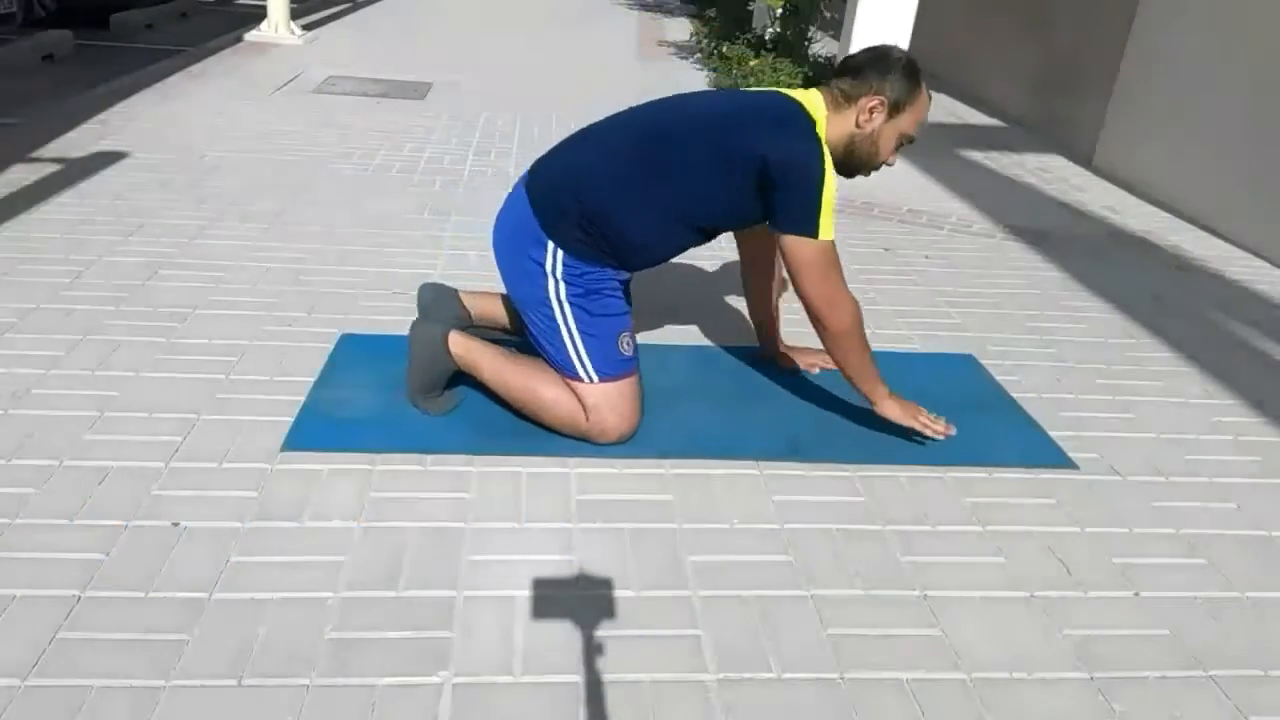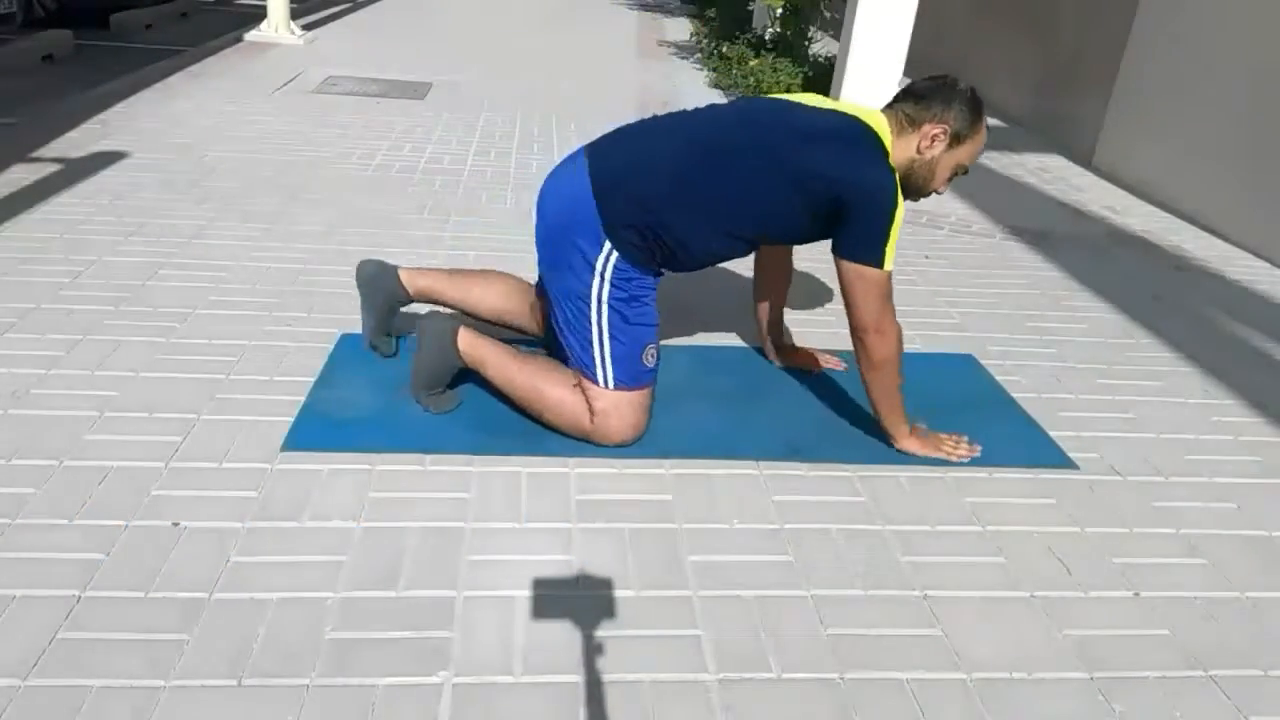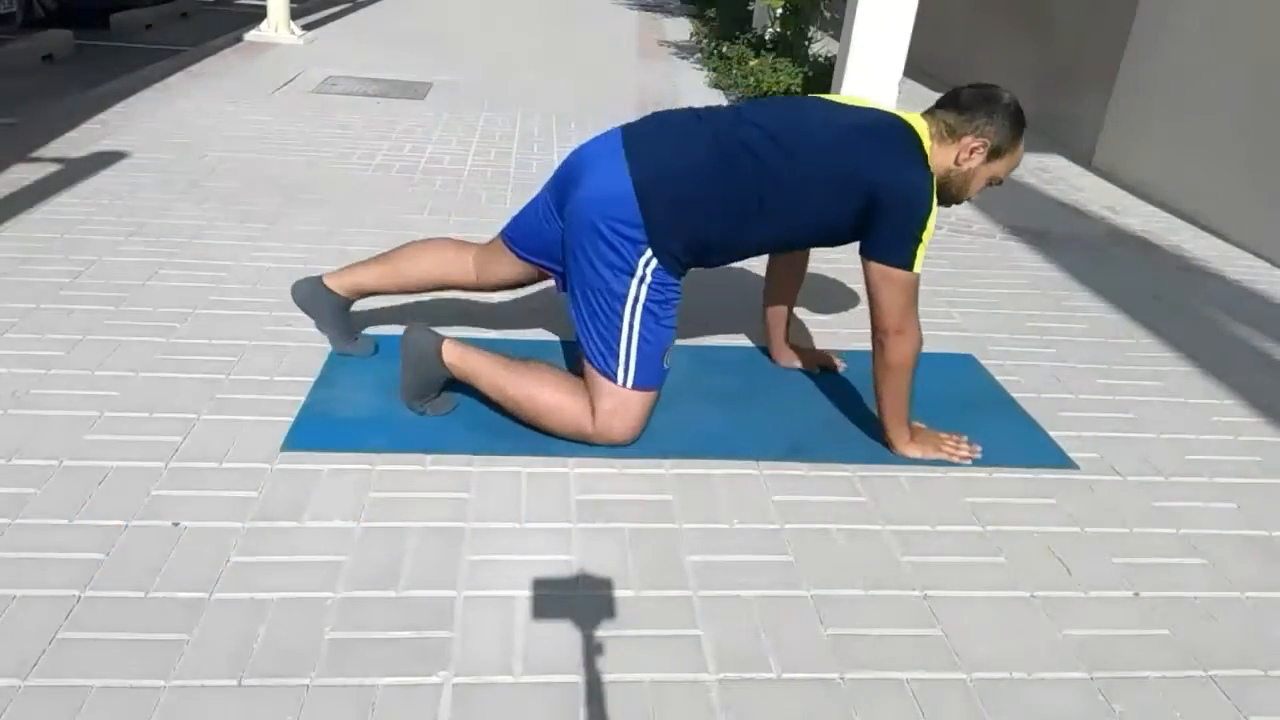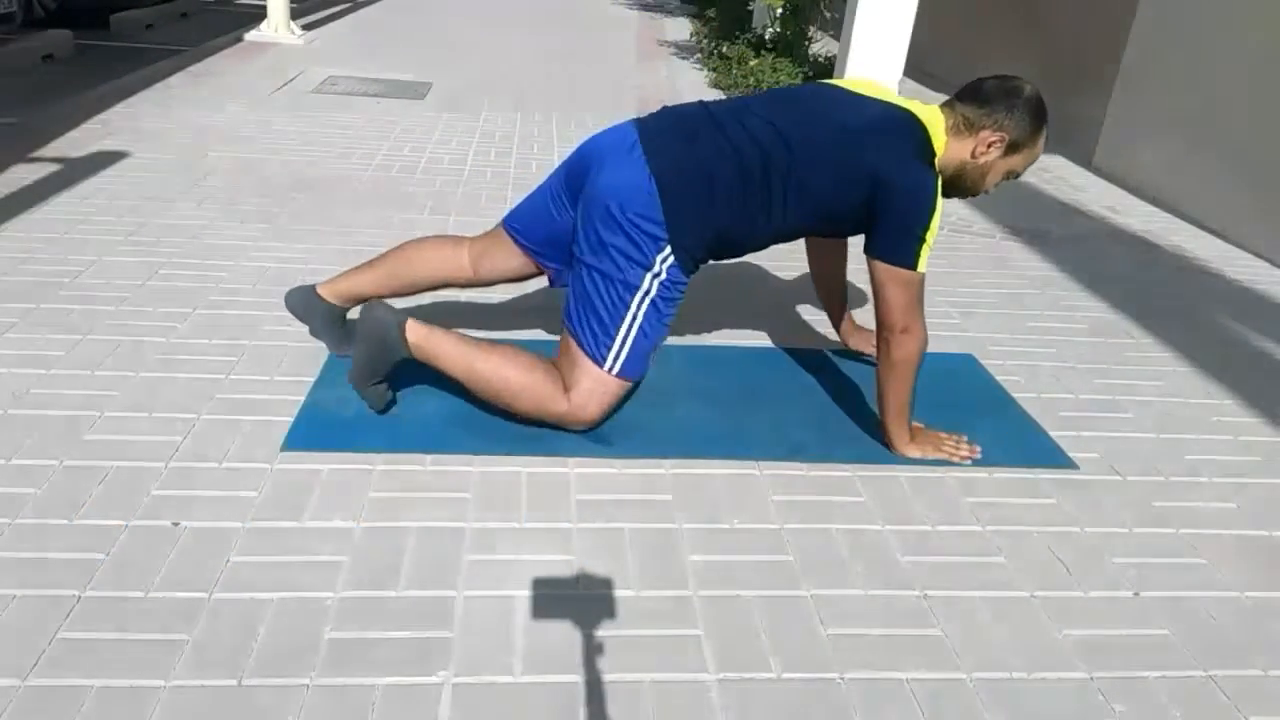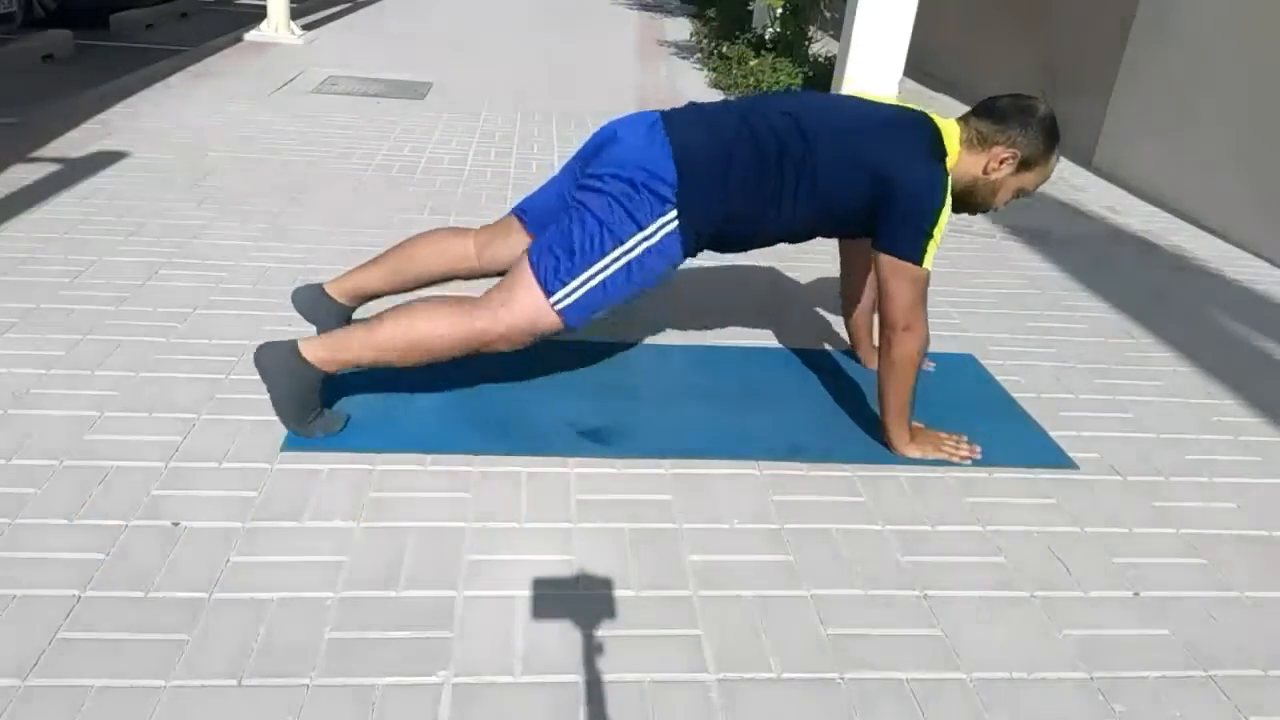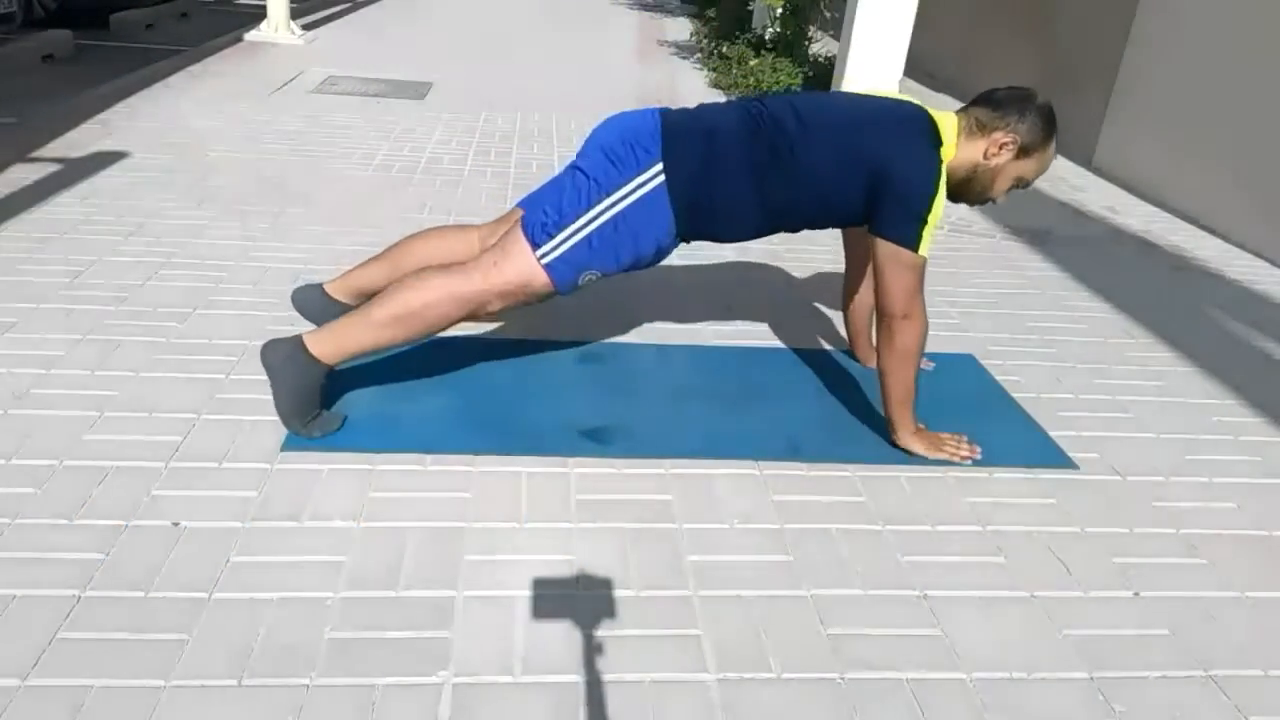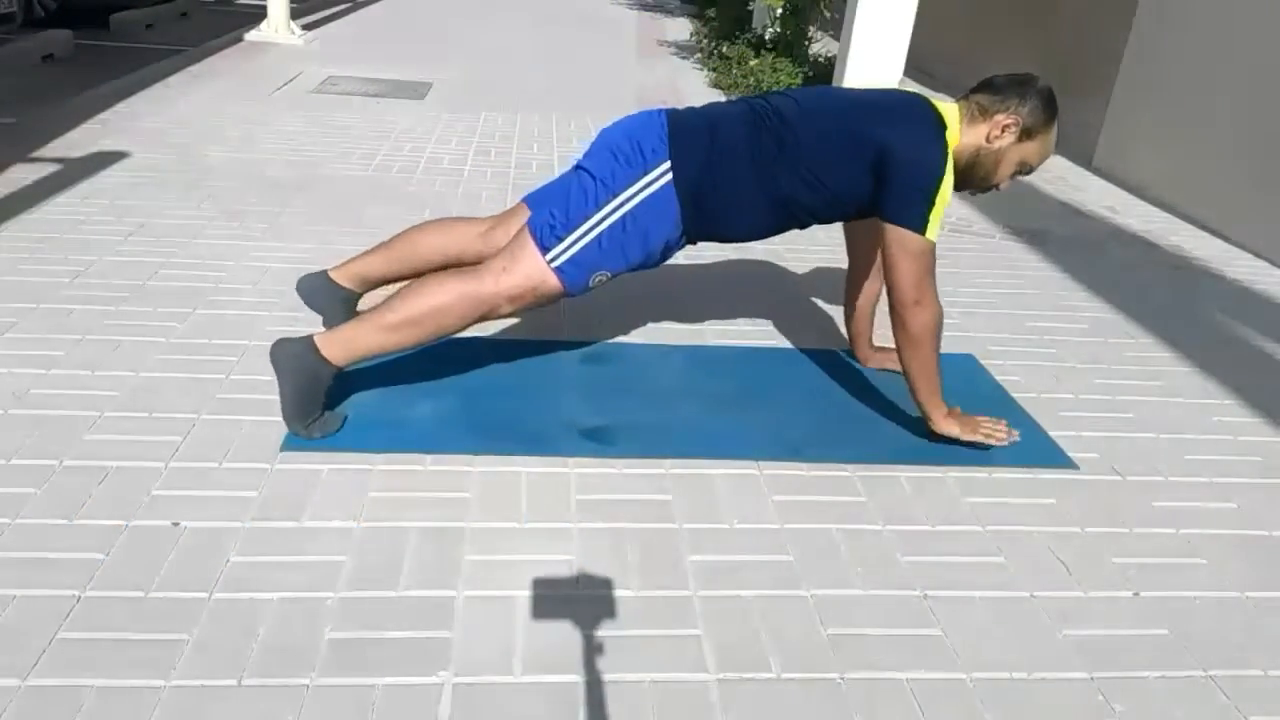
dt=0.2s
person 1, frame 1
left shoulder: (780, 120)
right shoulder: (801, 148)
left elbow: (759, 250)
right elbow: (829, 303)
left wrist: (772, 343)
right wrist: (882, 398)
left hip: (553, 217)
right hip: (554, 242)
right knee: (611, 417)
left ankle: (461, 306)
right ankle: (453, 345)
person 1, frame 2
left shoulder: (824, 125)
right shoulder: (867, 175)
left elbow: (774, 246)
right elbow: (875, 328)
left wrist: (778, 345)
right wrist: (901, 432)
left hip: (583, 185)
right hip: (602, 231)
left knee: (553, 320)
right knee: (616, 420)
left ankle: (400, 281)
right ankle: (458, 346)
person 1, frame 3
left shoulder: (865, 130)
right shoulder: (907, 181)
left elbow: (790, 235)
right elbow: (896, 331)
left wrist: (780, 347)
right wrist: (902, 436)
left hip: (611, 161)
right hip: (635, 226)
left knee: (487, 262)
right knee: (613, 420)
left ankle: (331, 289)
right ankle: (447, 356)
person 1, frame 4
left shoulder: (882, 120)
right shoulder: (911, 175)
right elbow: (902, 328)
left wrist: (842, 322)
right wrist: (900, 434)
left hip: (624, 152)
right hip: (649, 214)
left knee: (480, 257)
right knee: (580, 399)
left ankle: (325, 298)
right ankle: (406, 335)
person 1, frame 5
left shoulder: (897, 133)
right shoulder: (921, 177)
left elbow: (859, 251)
right elbow: (906, 325)
left wrist: (862, 348)
right wrist: (902, 434)
left hip: (643, 145)
right hip: (657, 194)
left knee: (487, 247)
right knee: (500, 319)
left ankle: (330, 297)
right ankle: (305, 360)
person 1, frame 6
left shoulder: (898, 135)
right shoulder: (917, 164)
left elbow: (861, 255)
right elbow: (902, 313)
left wrist: (863, 349)
right wrist: (906, 428)
left hip: (654, 146)
right hip: (655, 170)
left knee: (489, 238)
right knee: (493, 280)
left ankle: (334, 294)
right ankle: (308, 355)
person 1, frame 7
left shoulder: (898, 130)
right shoulder: (923, 150)
left elbow: (866, 257)
right elbow: (915, 300)
left wrist: (862, 349)
right wrist: (936, 412)
left hip: (664, 161)
right hip: (661, 172)
left knee: (492, 235)
right knee: (504, 281)
left ankle: (338, 281)
right ankle: (318, 355)
